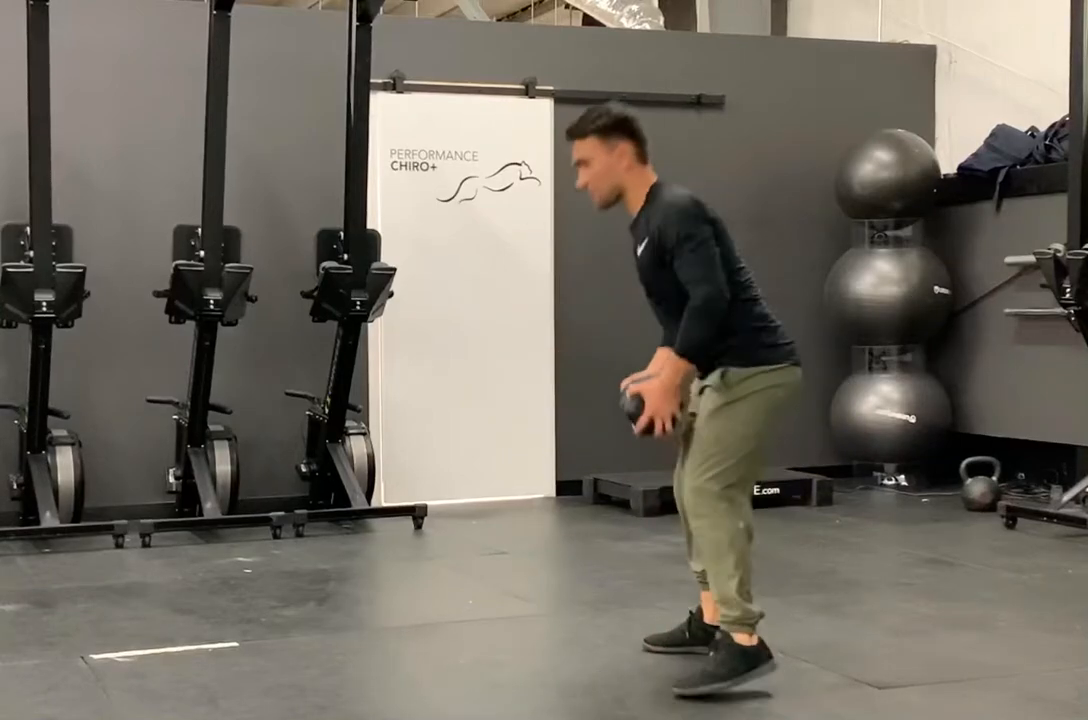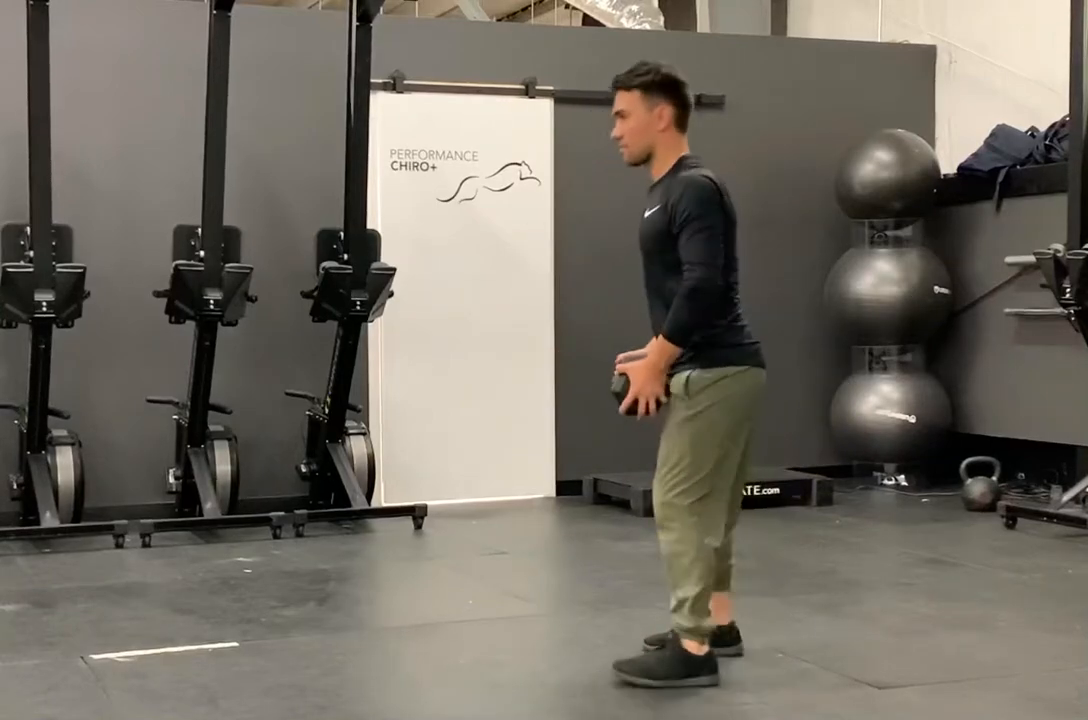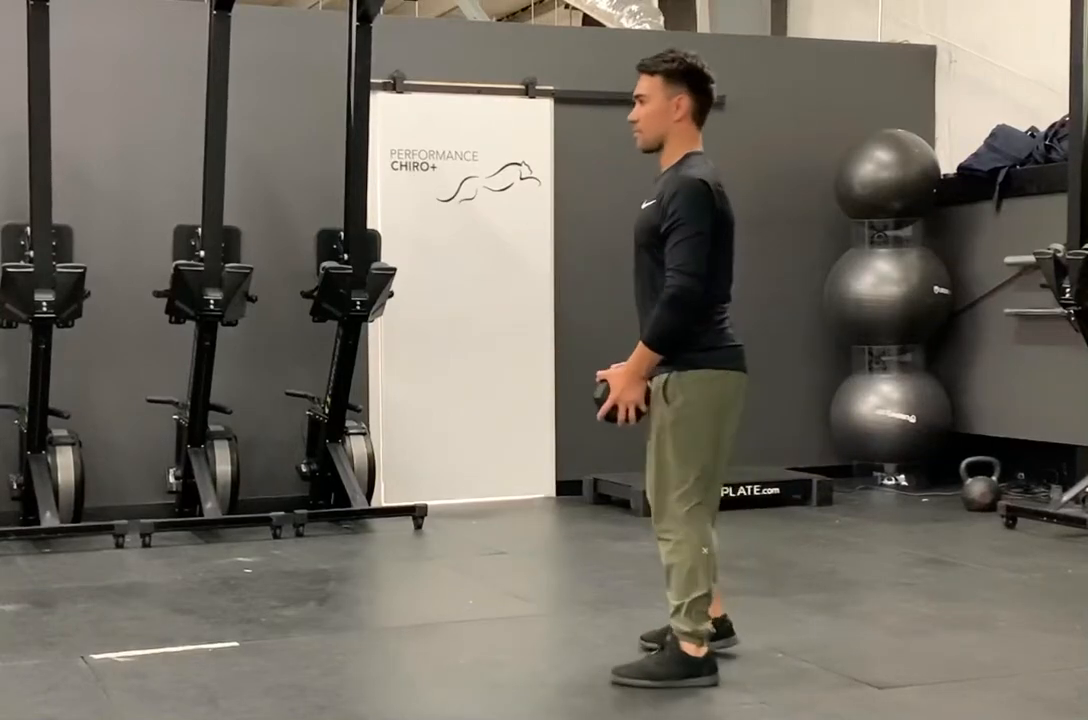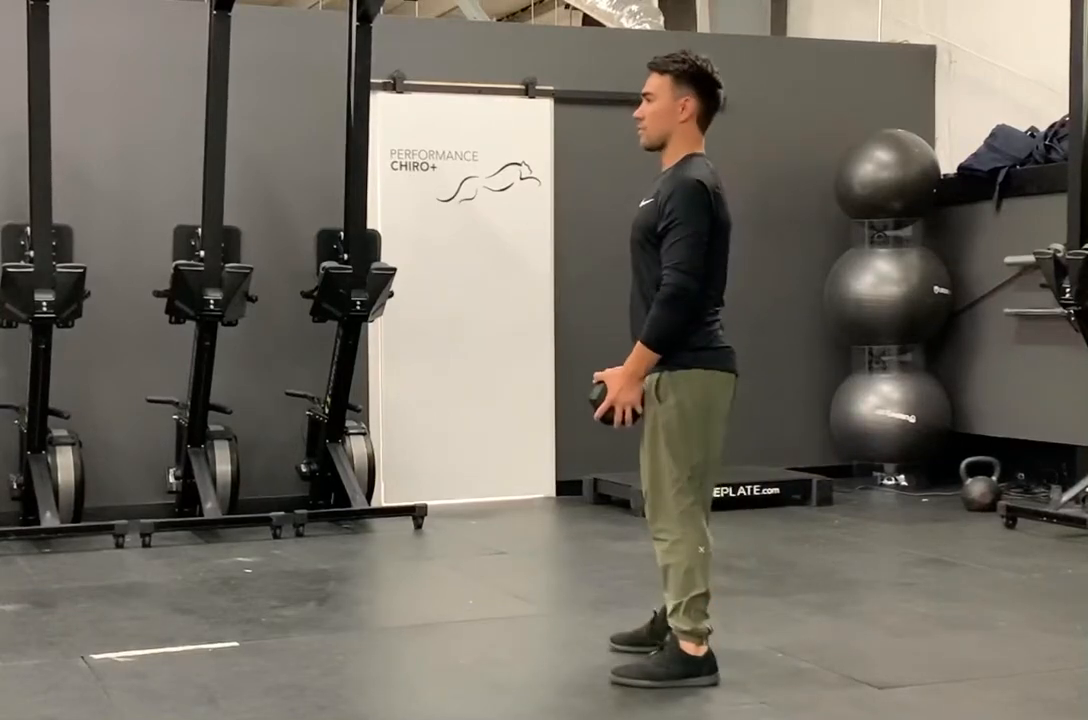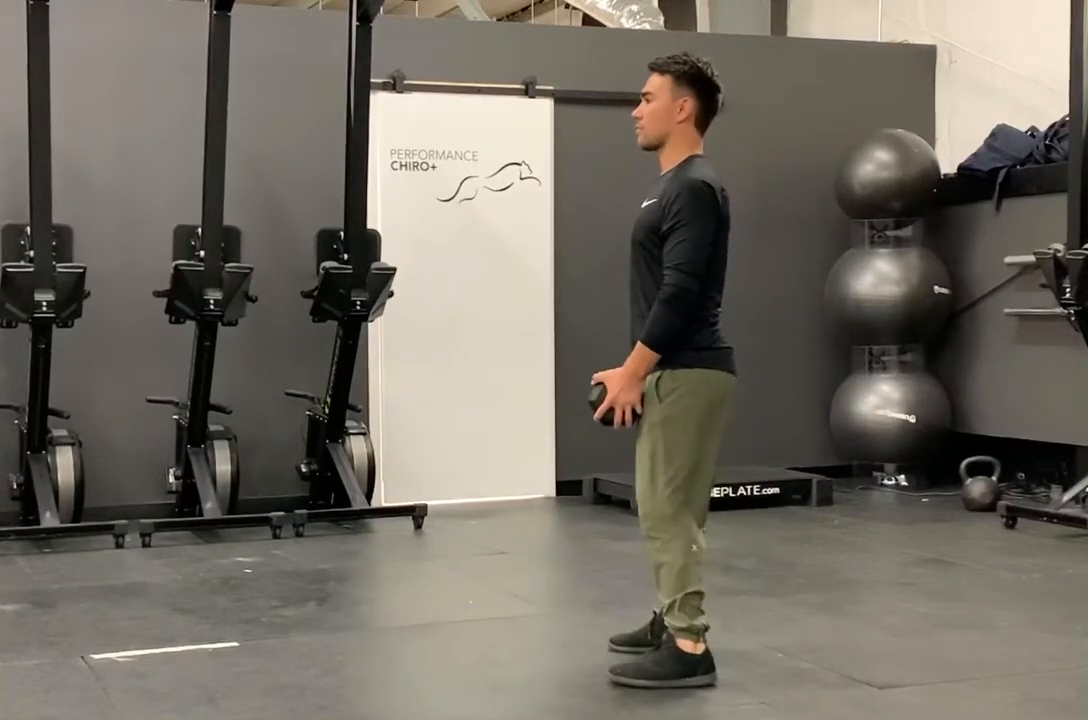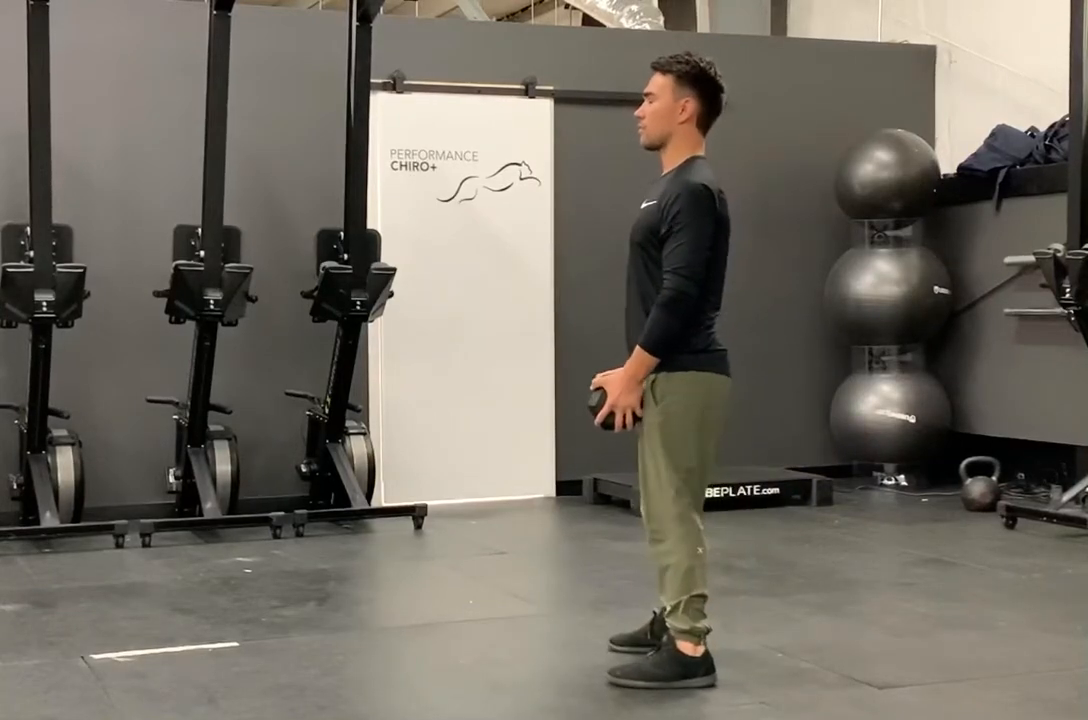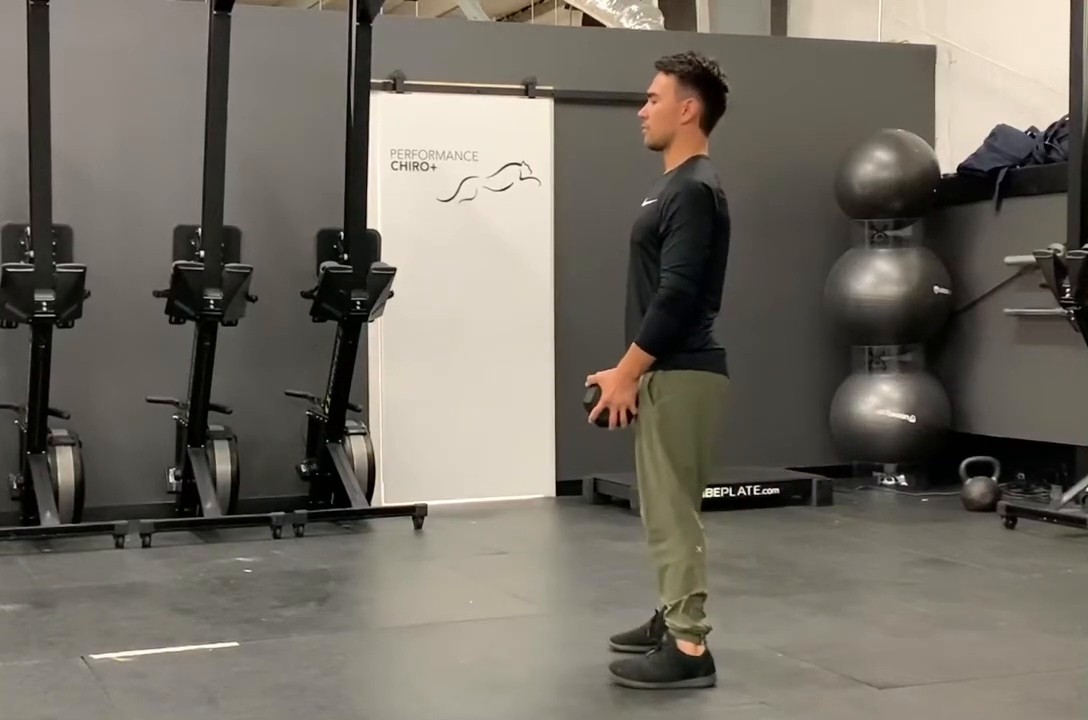
dt=0.2s
person 1, frame 1
left shoulder: (676, 211)
right shoulder: (645, 222)
left elbow: (712, 301)
left wrist: (669, 384)
right wrist: (658, 370)
left hip: (755, 367)
right hip: (726, 368)
left knee: (709, 493)
right knee: (697, 487)
left ankle: (743, 642)
right ankle: (712, 617)
person 1, frame 2
left shoulder: (693, 187)
right shoulder: (667, 190)
left elbow: (703, 288)
left wrist: (655, 364)
right wrist: (655, 351)
left hip: (716, 370)
right hip: (709, 367)
left knee: (679, 501)
right knee: (705, 502)
left ankle: (692, 648)
right ankle: (716, 622)
person 1, frame 3
left shoulder: (691, 186)
right shoulder: (681, 183)
left elbow: (684, 294)
left wrist: (633, 371)
right wrist: (644, 364)
left hip: (695, 372)
right hip: (692, 368)
left knee: (681, 506)
right knee: (681, 502)
left ankle: (691, 650)
right ankle: (708, 616)
person 1, frame 4
left shoulder: (690, 186)
right shoulder: (677, 184)
left elbow: (679, 294)
left wrist: (630, 371)
right wrist: (638, 368)
left hip: (687, 372)
right hip: (678, 369)
left knee: (676, 508)
right knee: (669, 504)
left ankle: (691, 649)
right ankle: (675, 619)
person 1, frame 5
left shoulder: (694, 187)
right shoulder: (674, 185)
left elbow: (681, 293)
left wrist: (631, 371)
right wrist: (636, 367)
left hip: (687, 372)
right hip: (674, 368)
left knee: (667, 507)
right knee: (666, 503)
left ankle: (687, 649)
right ankle: (673, 620)
person 1, frame 6
left shoulder: (694, 190)
right shoulder: (673, 186)
left elbow: (680, 298)
left wrist: (631, 375)
right wrist: (635, 370)
left hip: (682, 375)
right hip: (670, 372)
left knee: (671, 509)
right knee: (665, 506)
left ankle: (688, 649)
right ankle: (673, 620)
person 1, frame 7
left shoulder: (694, 190)
right shoulder: (675, 185)
left elbow: (678, 297)
left wrist: (625, 372)
right wrist: (632, 368)
left hip: (679, 374)
right hip: (668, 371)
left knee: (671, 509)
right knee: (665, 506)
left ankle: (688, 649)
right ankle: (673, 620)
